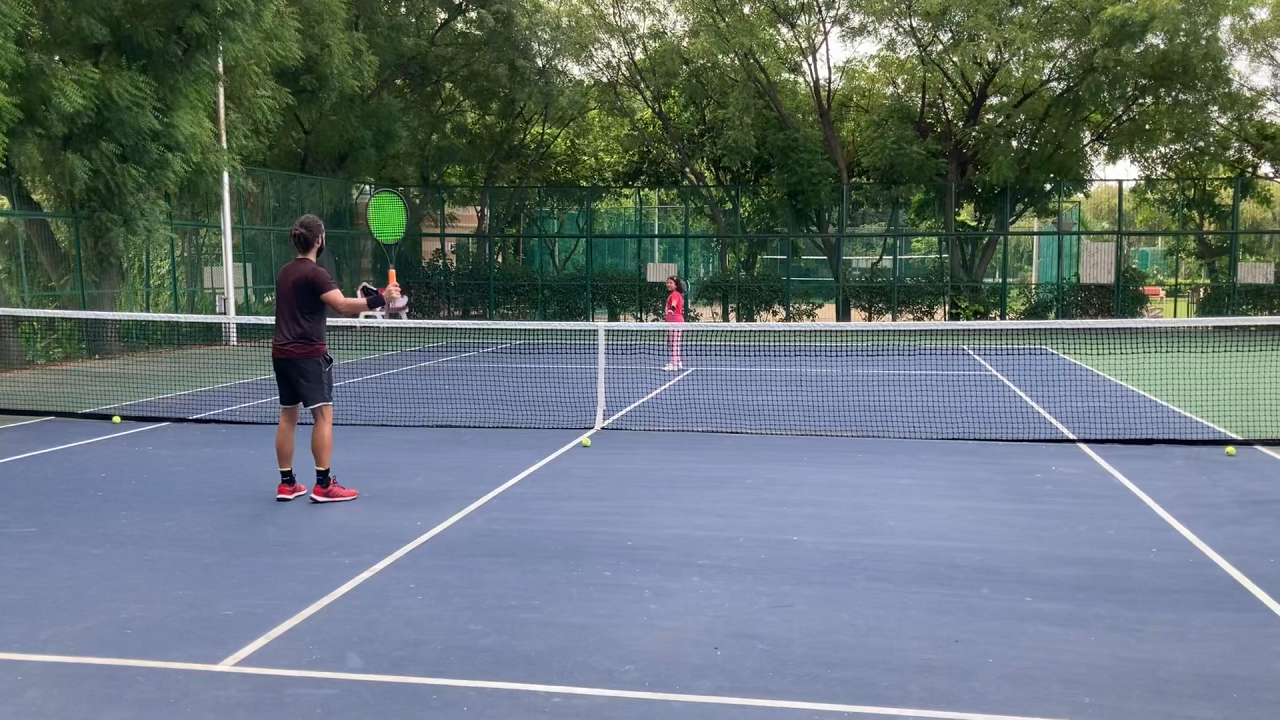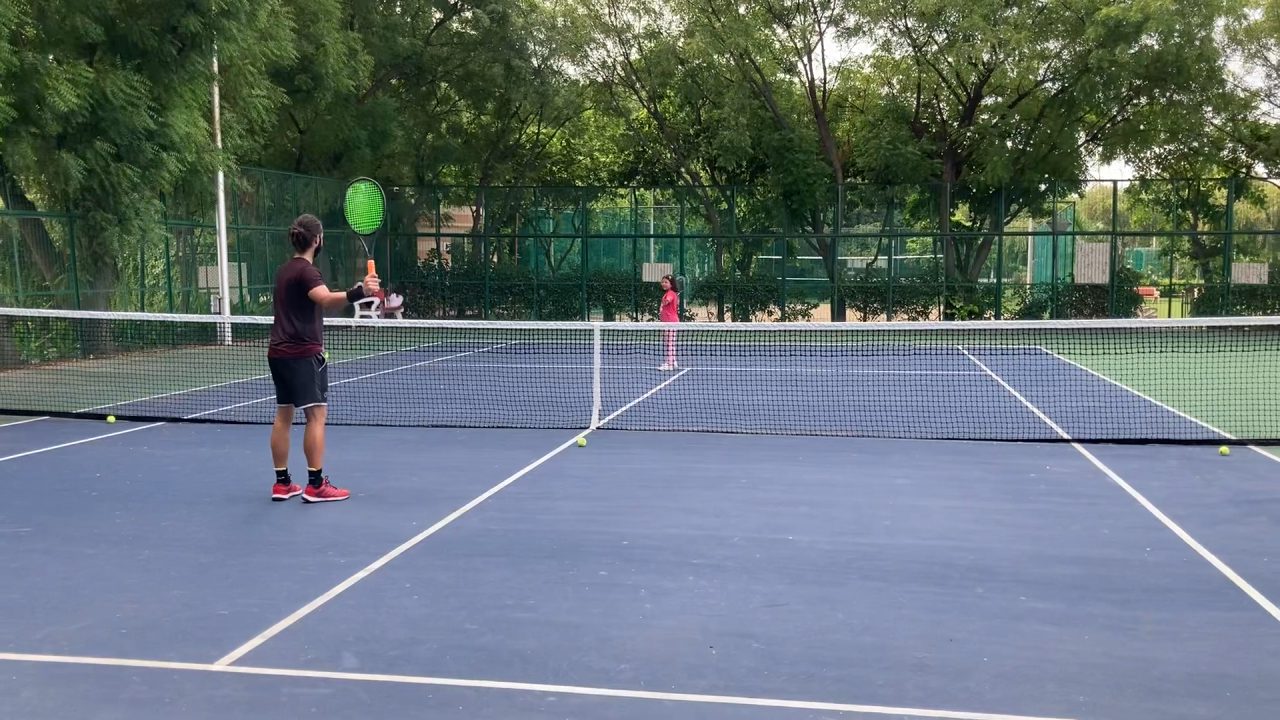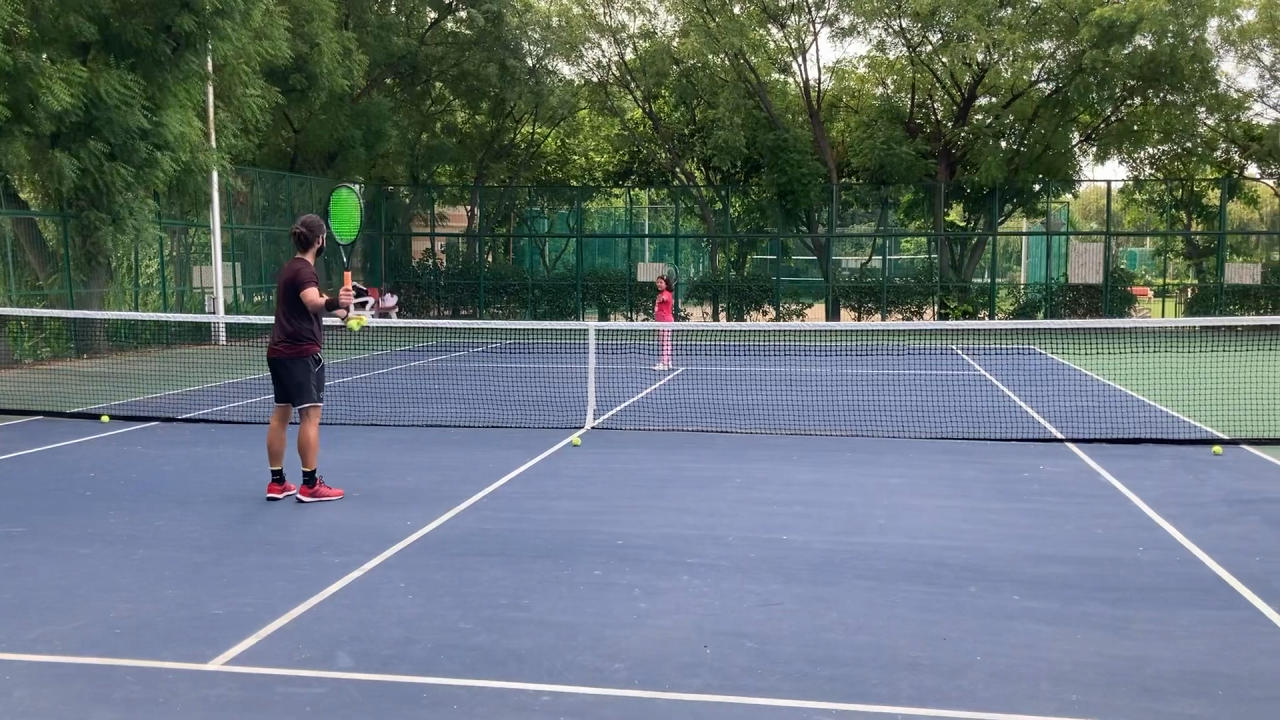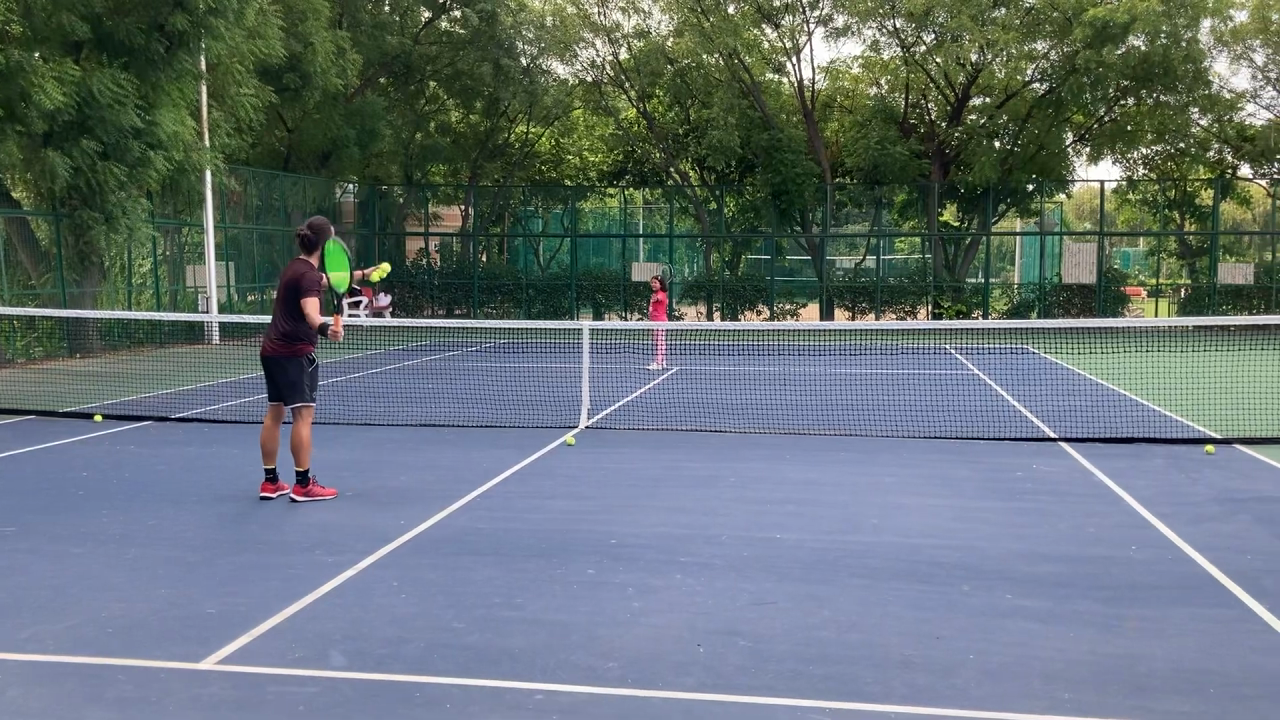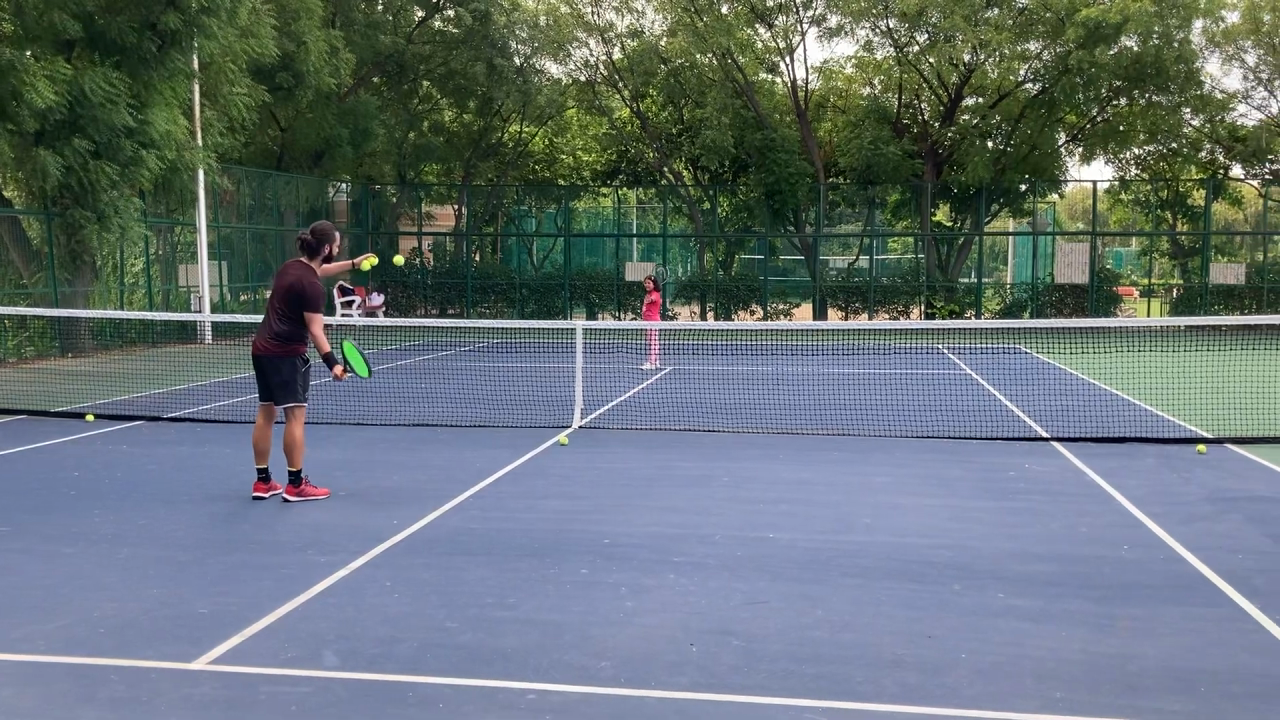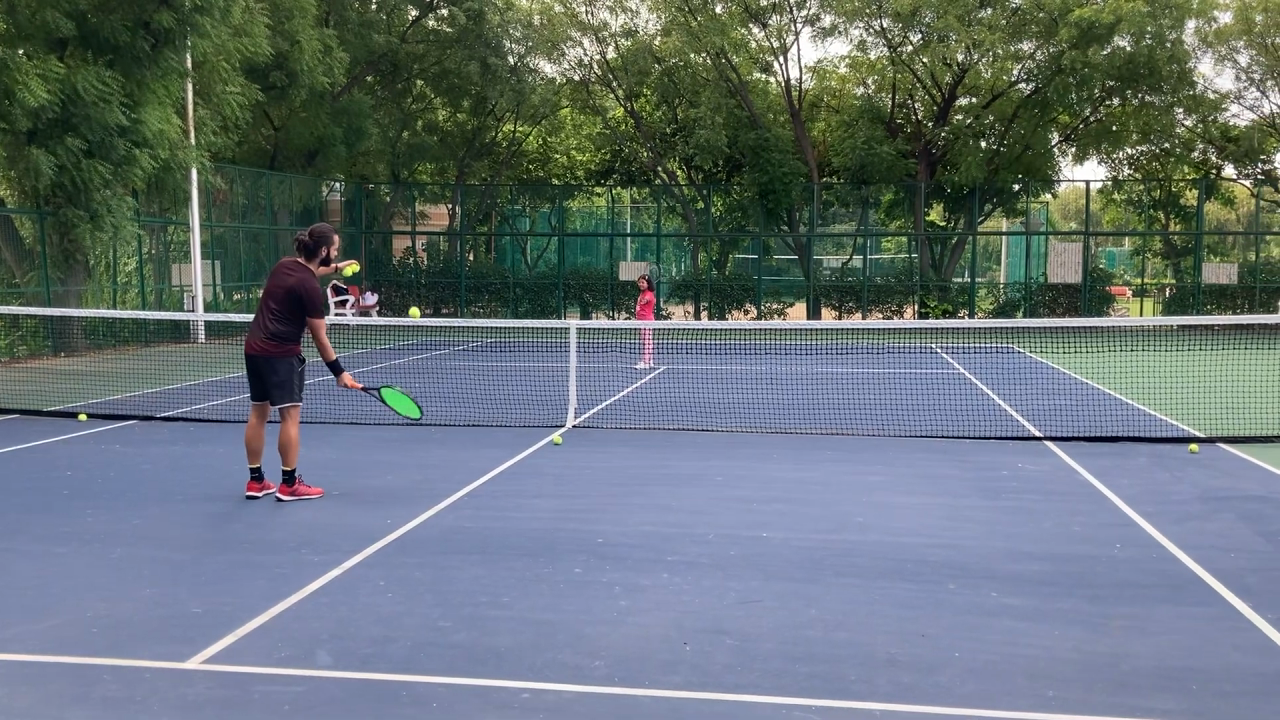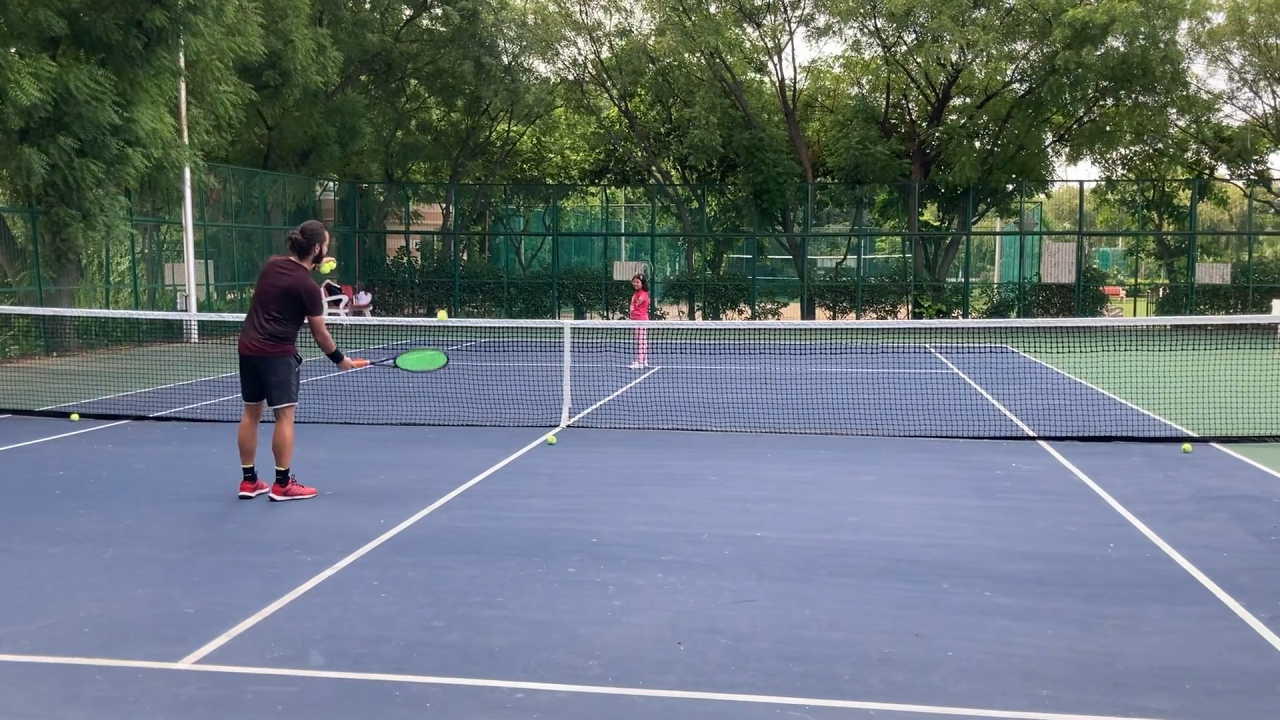
dt=0.2s
person 1, frame 1
left shoulder: (284, 272)
right shoulder: (314, 273)
right elbow: (342, 305)
right wrist: (380, 299)
left hip: (282, 353)
right hip: (308, 354)
left knee: (288, 416)
right knee: (323, 416)
left ankle: (286, 483)
right ankle: (323, 484)
person 1, frame 2
left shoulder: (285, 269)
right shoulder: (306, 271)
right elbow: (326, 299)
right wrist: (360, 292)
left hip: (279, 351)
right hip: (303, 353)
left knee: (283, 415)
right knee: (316, 416)
left ankle: (282, 483)
right ankle: (316, 485)
person 1, frame 3
left shoulder: (293, 267)
right shoulder: (304, 271)
right elbow: (313, 302)
left wrist: (340, 311)
right wrist: (334, 302)
left hip: (279, 351)
right hip: (301, 353)
left knee: (280, 415)
right knee: (310, 416)
left ankle: (277, 483)
right ankle: (310, 485)
person 1, frame 4
left shoulder: (296, 266)
right shoulder: (306, 275)
left elbow: (326, 279)
right elbow: (311, 314)
left wrist: (362, 274)
right wrist: (325, 329)
left hip: (273, 350)
right hip: (295, 352)
left knee: (274, 414)
right knee: (302, 416)
left ankle: (270, 482)
right ankle: (303, 485)
person 1, frame 5
left shoulder: (292, 266)
right shoulder: (311, 285)
left elbow: (319, 271)
right elbow: (316, 331)
left wrist: (354, 263)
right wrist: (333, 363)
left hip: (263, 349)
right hip: (287, 353)
left knee: (265, 414)
right knee: (295, 416)
left ankle: (262, 482)
right ankle: (296, 484)
person 1, frame 6
left shoulder: (283, 265)
right shoulder: (311, 289)
right elbow: (320, 337)
left wrist: (336, 267)
right wrist: (339, 372)
left hip: (255, 348)
right hip: (281, 354)
left knee: (258, 413)
right knee: (290, 416)
left ankle: (255, 480)
right ankle: (289, 484)
person 1, frame 7
left shoulder: (273, 264)
right shoulder: (308, 286)
right elbow: (320, 333)
left wrist: (315, 265)
right wrist: (339, 359)
left hip: (248, 349)
right hip: (277, 354)
left knee: (250, 414)
right knee: (284, 416)
left ankle: (248, 481)
right ankle: (282, 484)
